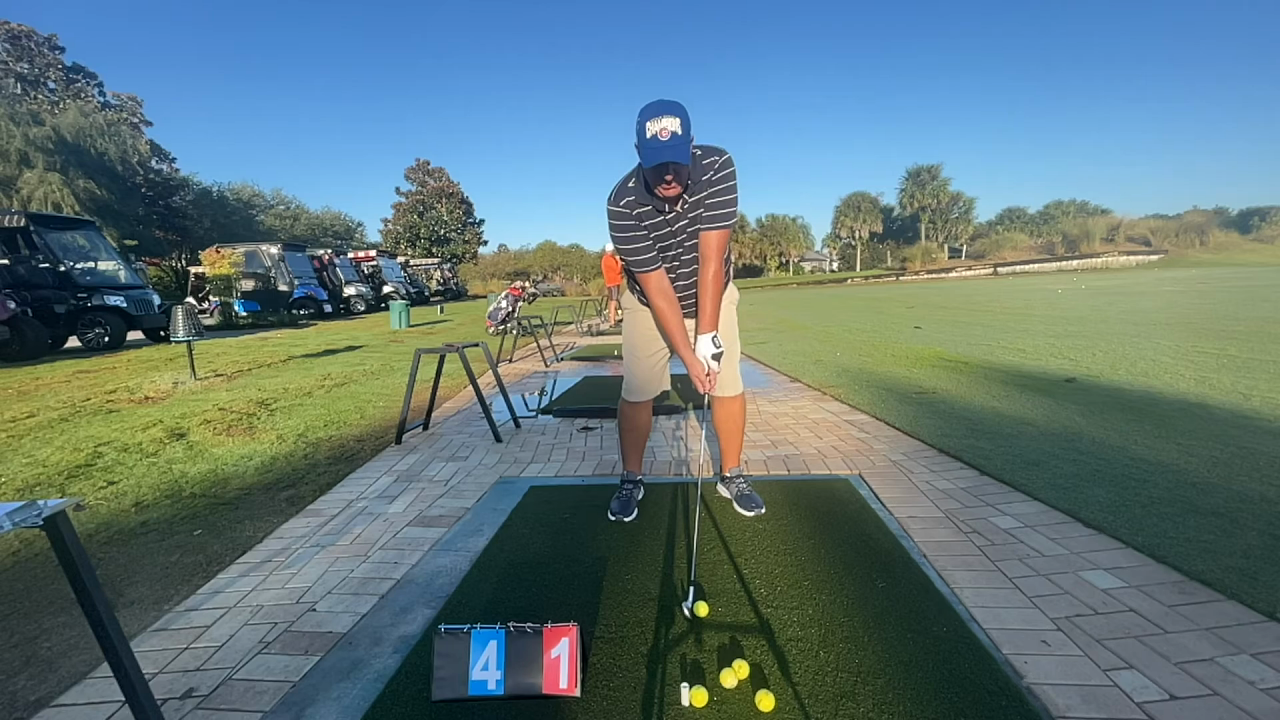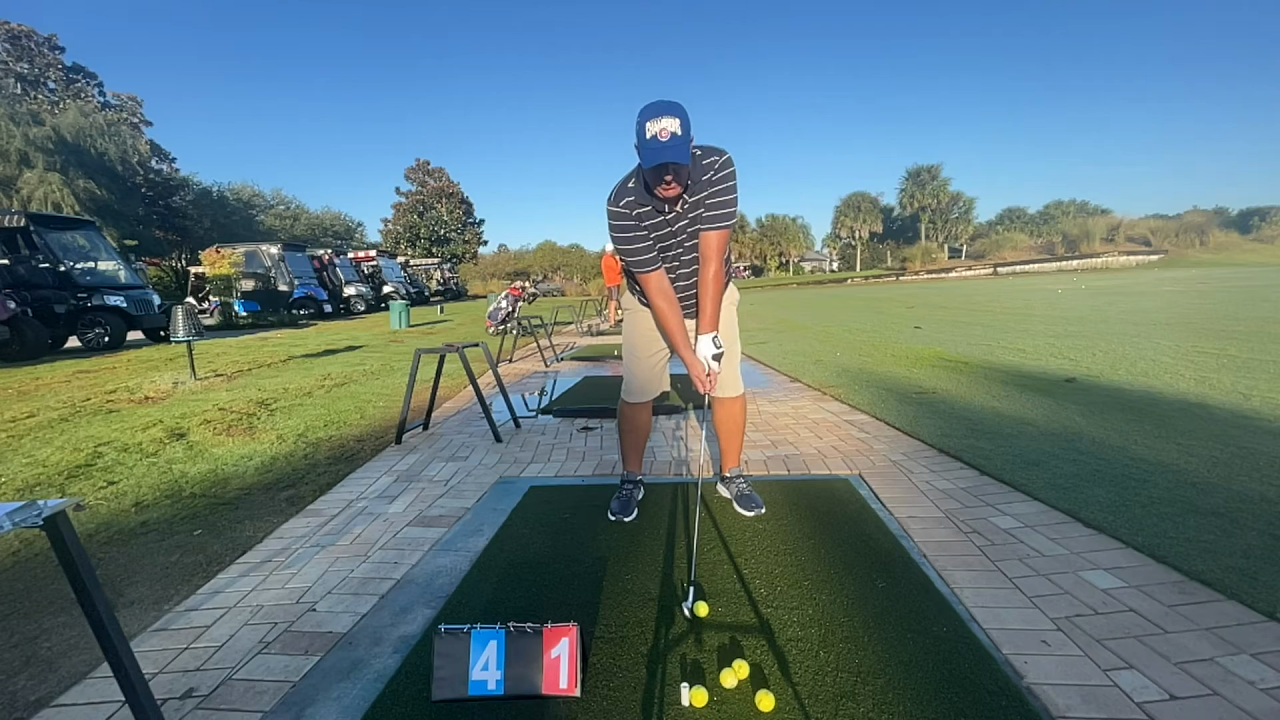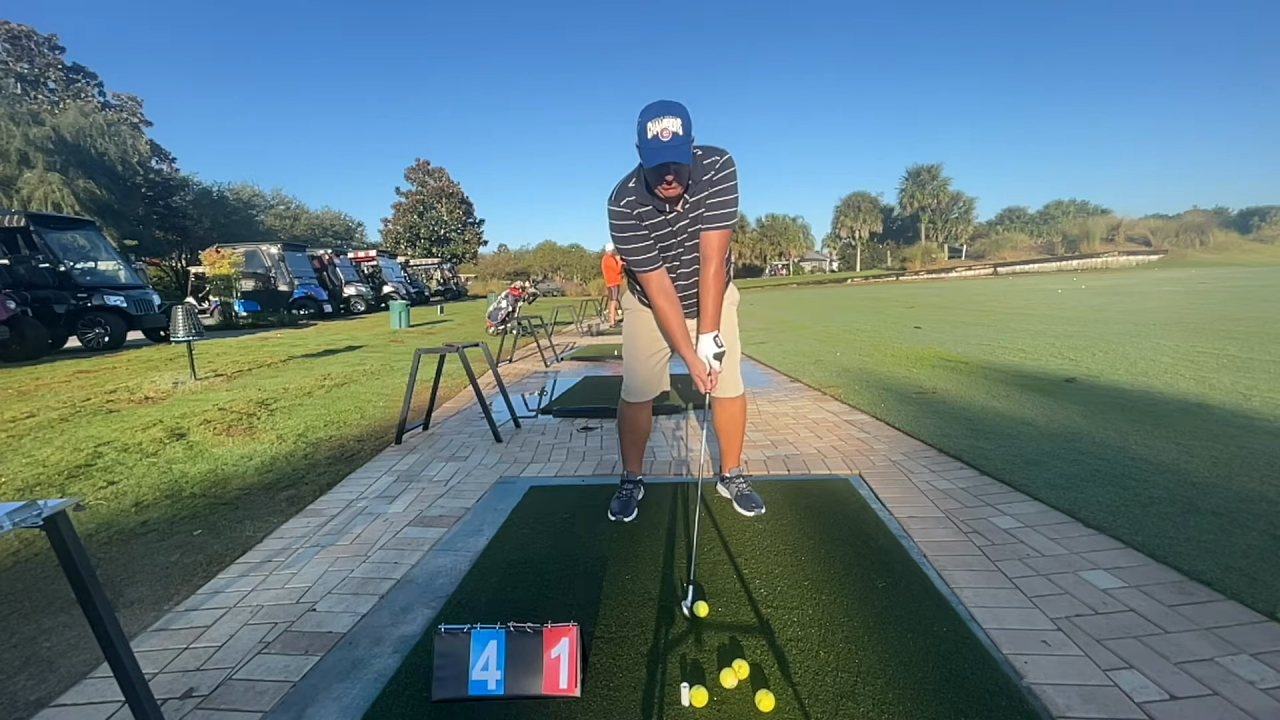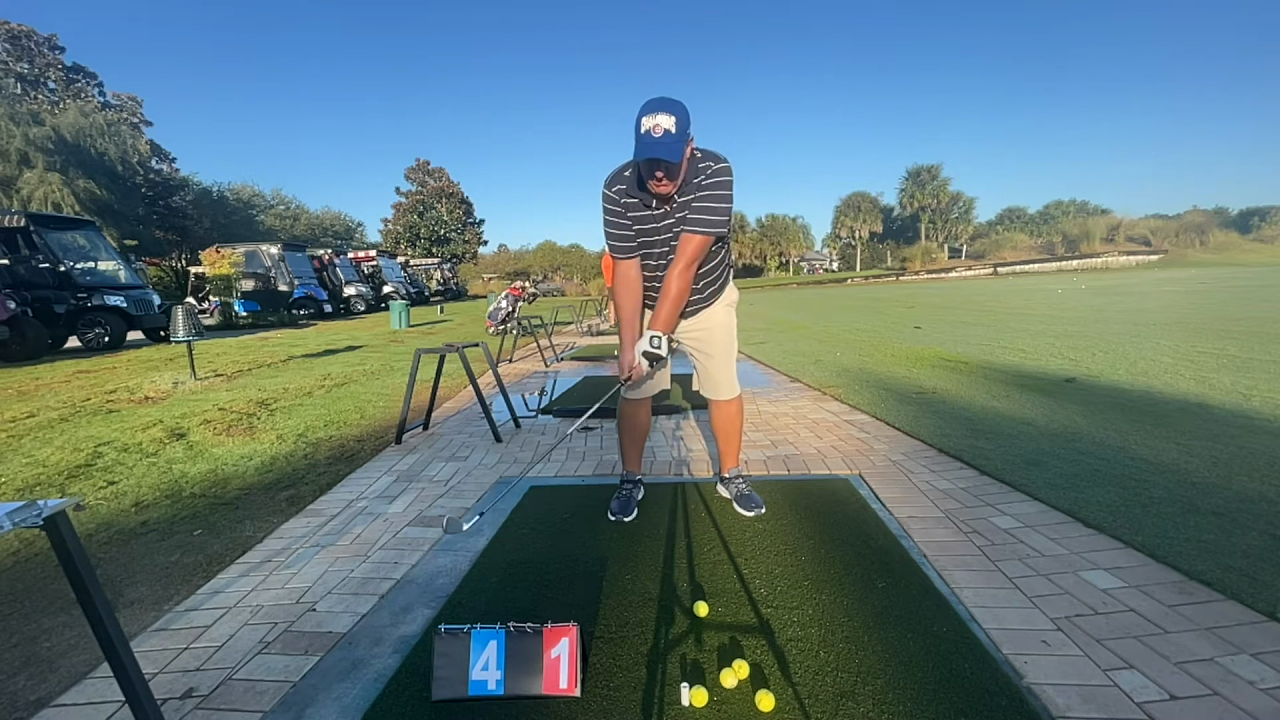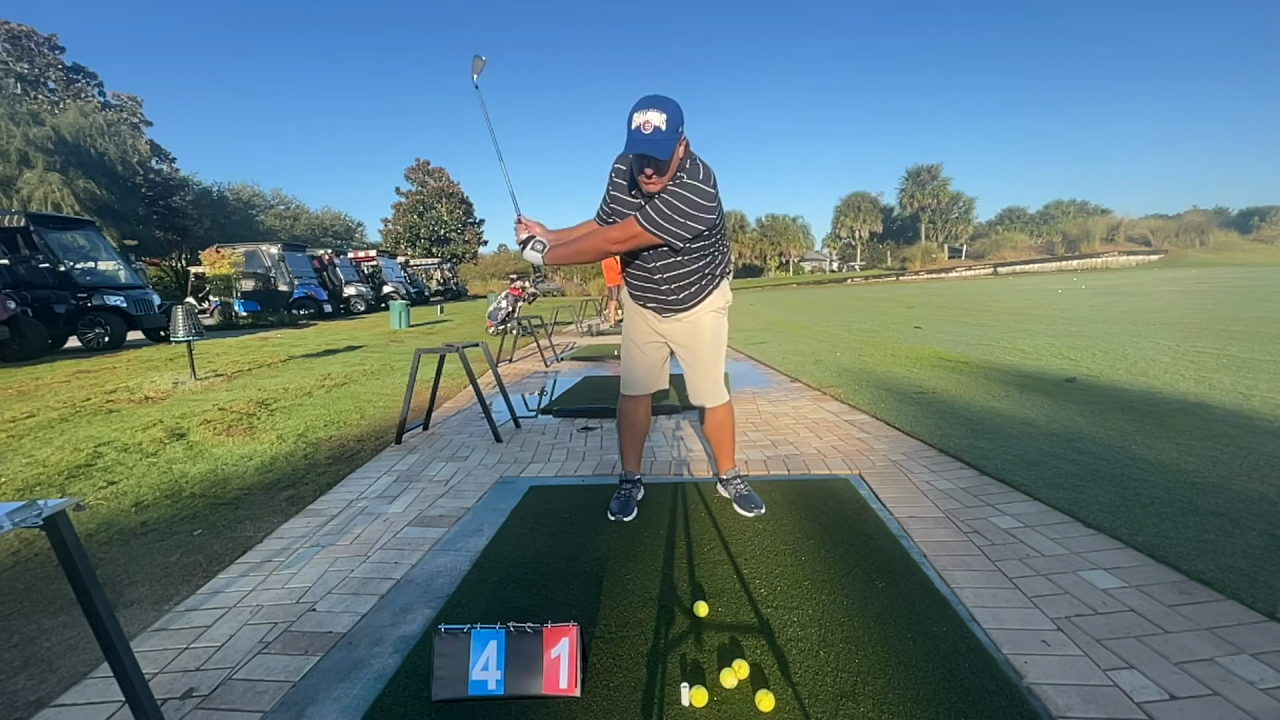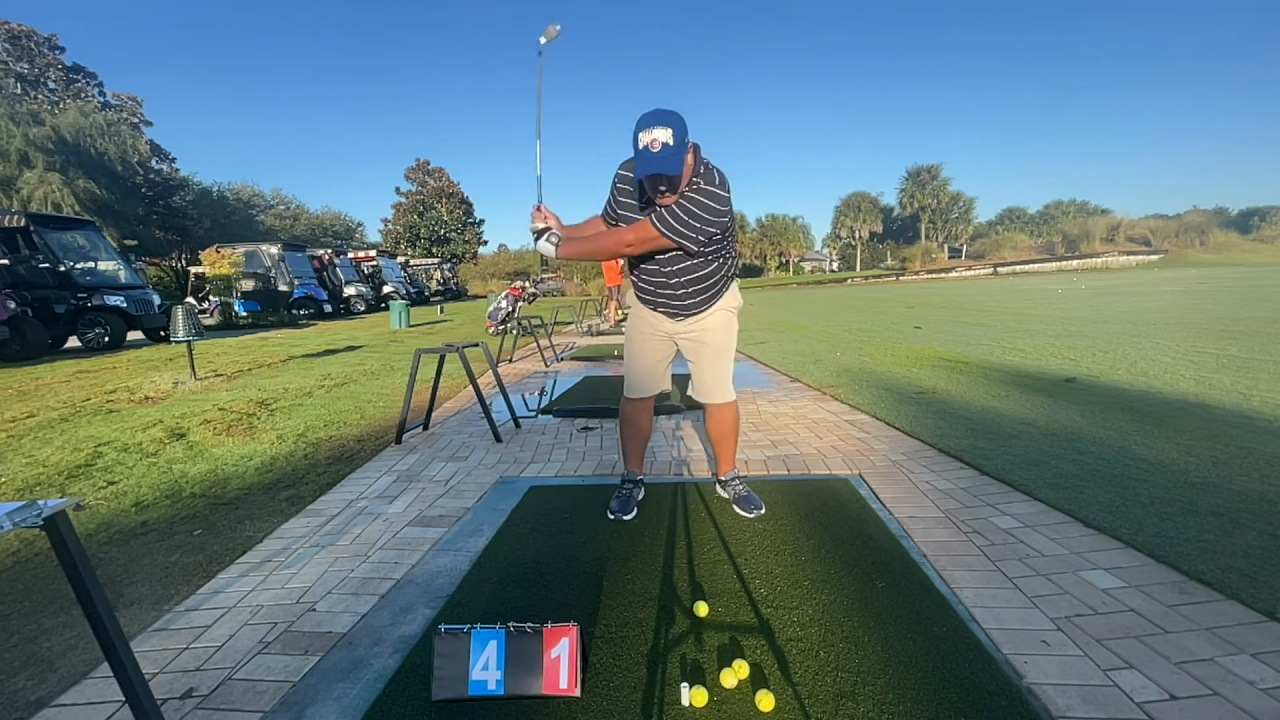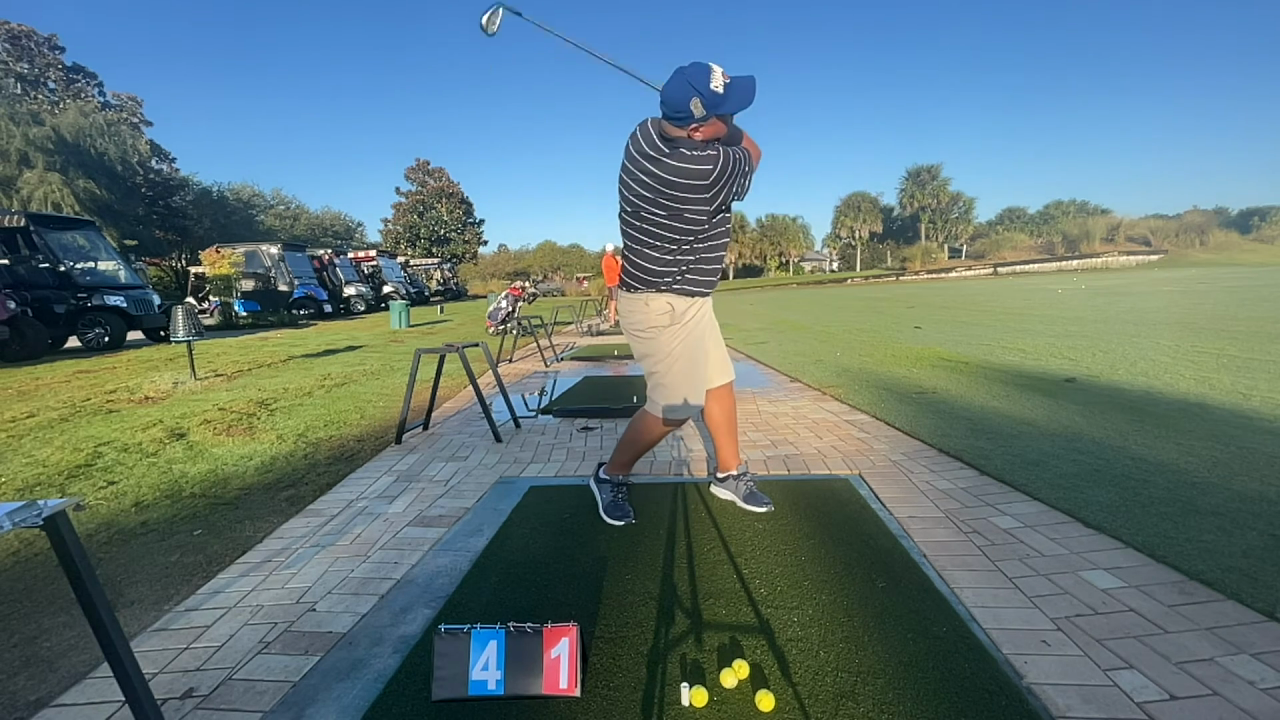
dt=0.7s
person 1, frame 1
left shoulder: (717, 166)
right shoulder: (623, 203)
left elbow: (711, 259)
right elbow: (657, 285)
left wrist: (708, 336)
right wrist: (688, 357)
left hip: (711, 296)
right hip: (650, 303)
left knee: (728, 385)
right knee: (637, 390)
left ankle: (731, 475)
right ankle: (631, 480)
person 1, frame 2
left shoulder: (718, 167)
right shoulder: (623, 204)
left elbow: (712, 259)
right elbow: (656, 286)
left wrist: (708, 337)
right wrist: (688, 358)
left hip: (712, 296)
right hip: (650, 305)
left knee: (729, 386)
right knee: (636, 391)
left ankle: (731, 474)
right ankle: (631, 481)
person 1, frame 3
left shoulder: (719, 167)
right shoulder: (624, 203)
left elbow: (712, 260)
right elbow: (657, 285)
left wrist: (710, 337)
right wrist: (689, 357)
left hip: (713, 299)
right hip: (649, 305)
left knee: (728, 386)
right knee: (636, 392)
left ankle: (731, 474)
right ankle: (631, 480)
person 1, frame 4
left shoulder: (715, 174)
right shoulder: (617, 189)
left elbow: (684, 264)
right elbow: (626, 270)
left wrist: (657, 337)
right wrist: (628, 344)
left hip: (709, 300)
right hip: (645, 303)
left knee: (724, 389)
right knee: (634, 389)
left ankle: (730, 475)
right ankle: (631, 480)
person 1, frame 5
left shoulder: (695, 191)
right shoulder: (624, 168)
left elbow: (613, 242)
right elbow: (604, 223)
left wrist: (544, 253)
right wrist: (546, 236)
left hip: (698, 305)
right hip: (641, 303)
left knee: (710, 395)
right knee: (634, 391)
left ankle: (728, 476)
right ankle: (630, 480)
person 1, frame 6
left shoulder: (710, 192)
right shoulder: (628, 175)
left elbow: (629, 242)
right elbow: (607, 223)
left wrist: (559, 247)
right wrist: (563, 231)
left hip: (707, 308)
right hip: (650, 307)
left knee: (718, 395)
right knee: (638, 394)
left ankle: (728, 476)
right ankle: (632, 480)
person 1, frame 7
left shoulder: (647, 132)
right shoulder: (708, 171)
right elbow: (751, 153)
right wrist: (722, 122)
left hip: (684, 298)
right hip: (662, 306)
left knee: (718, 382)
right knee: (673, 406)
left ankle: (729, 473)
right ankle: (610, 476)
